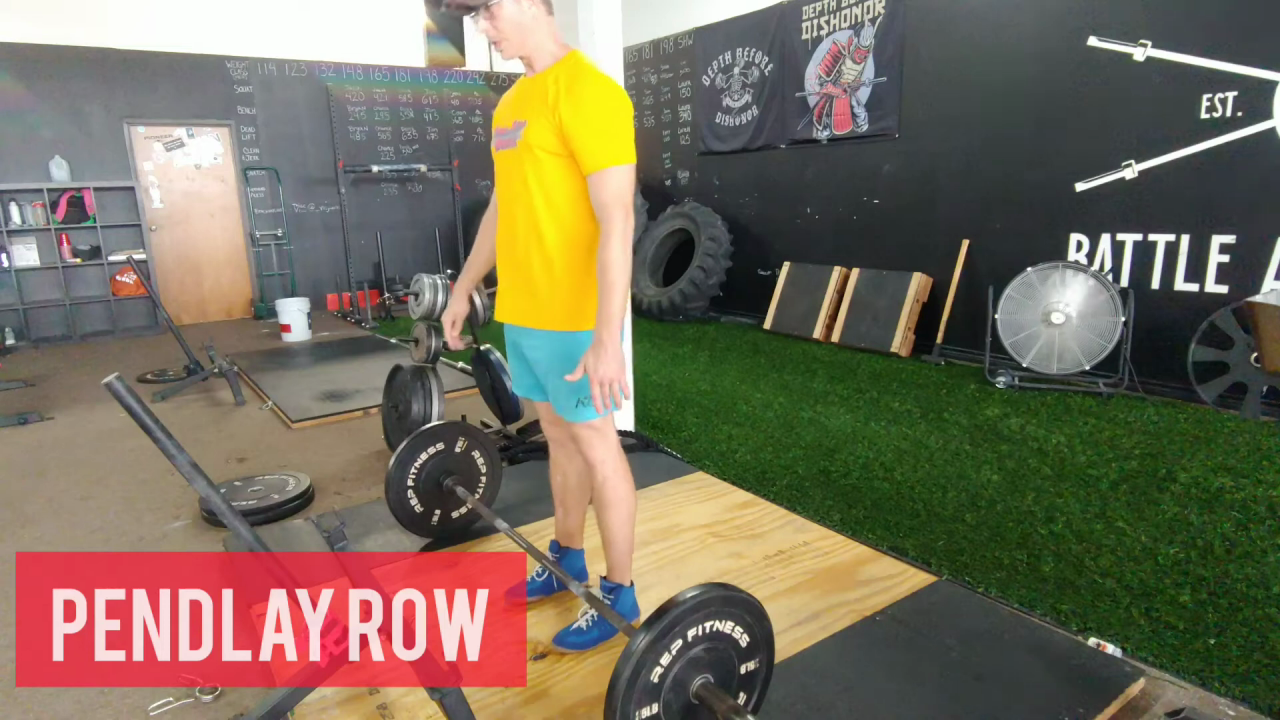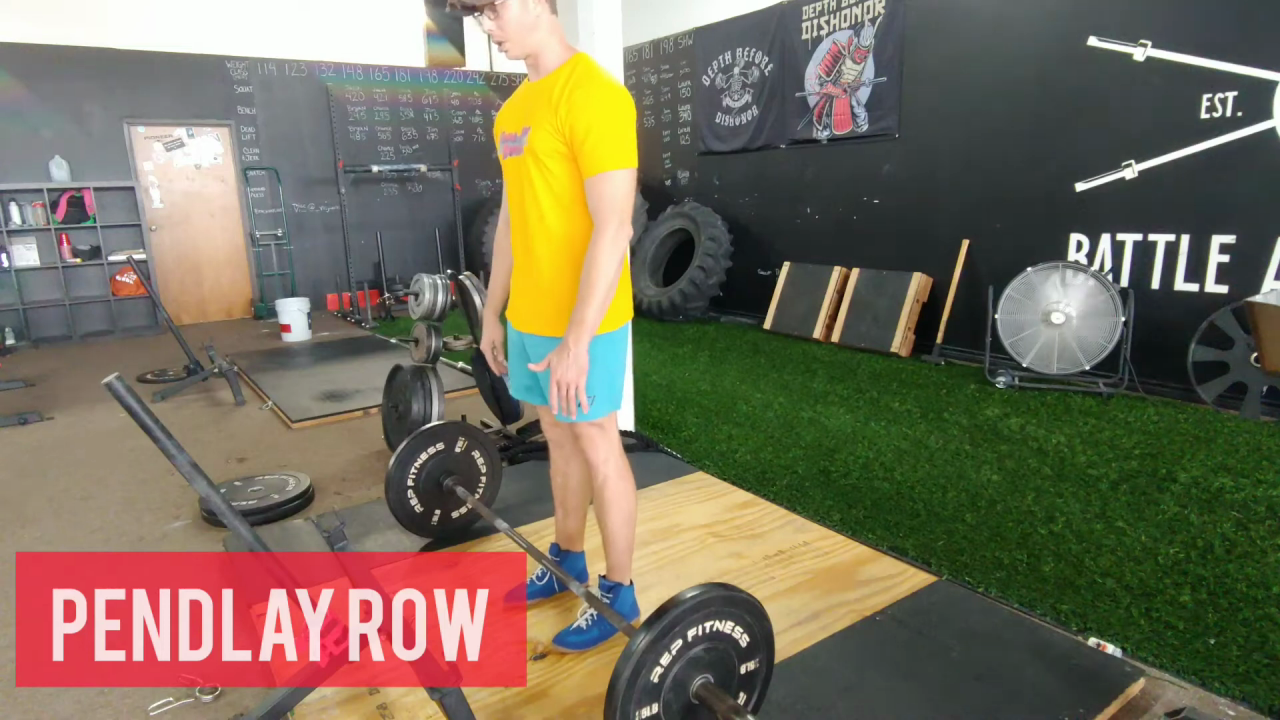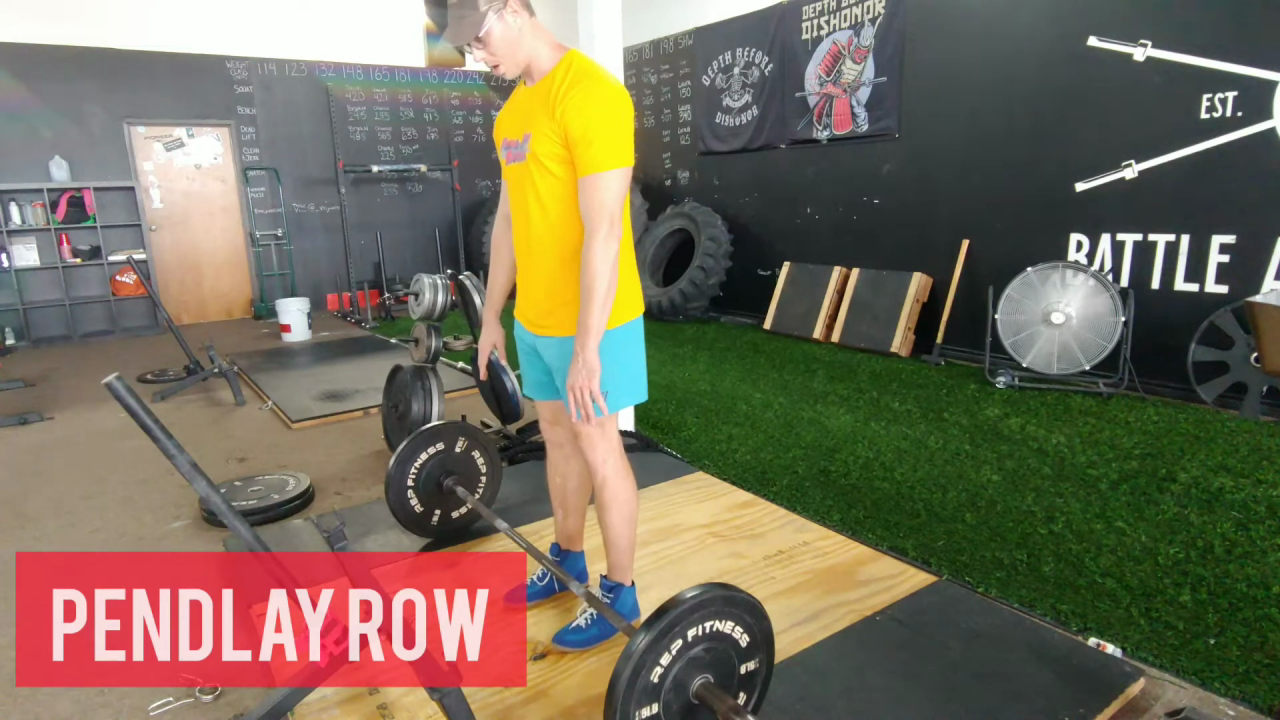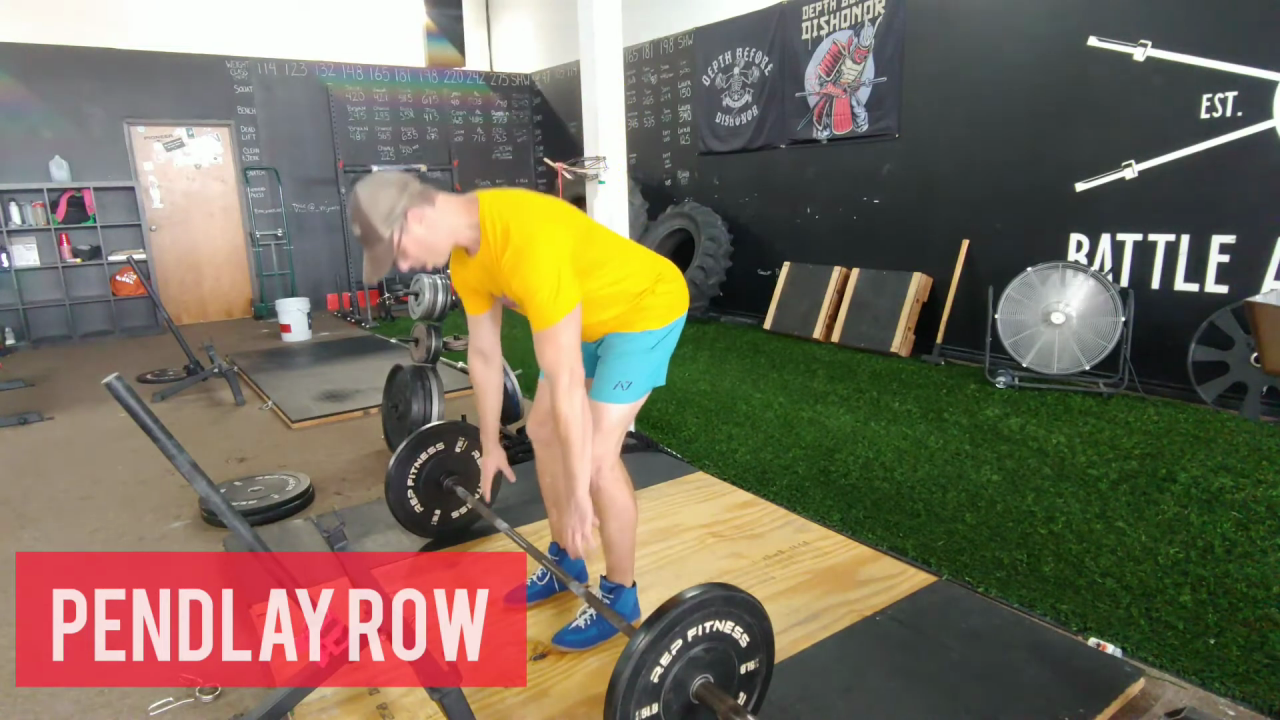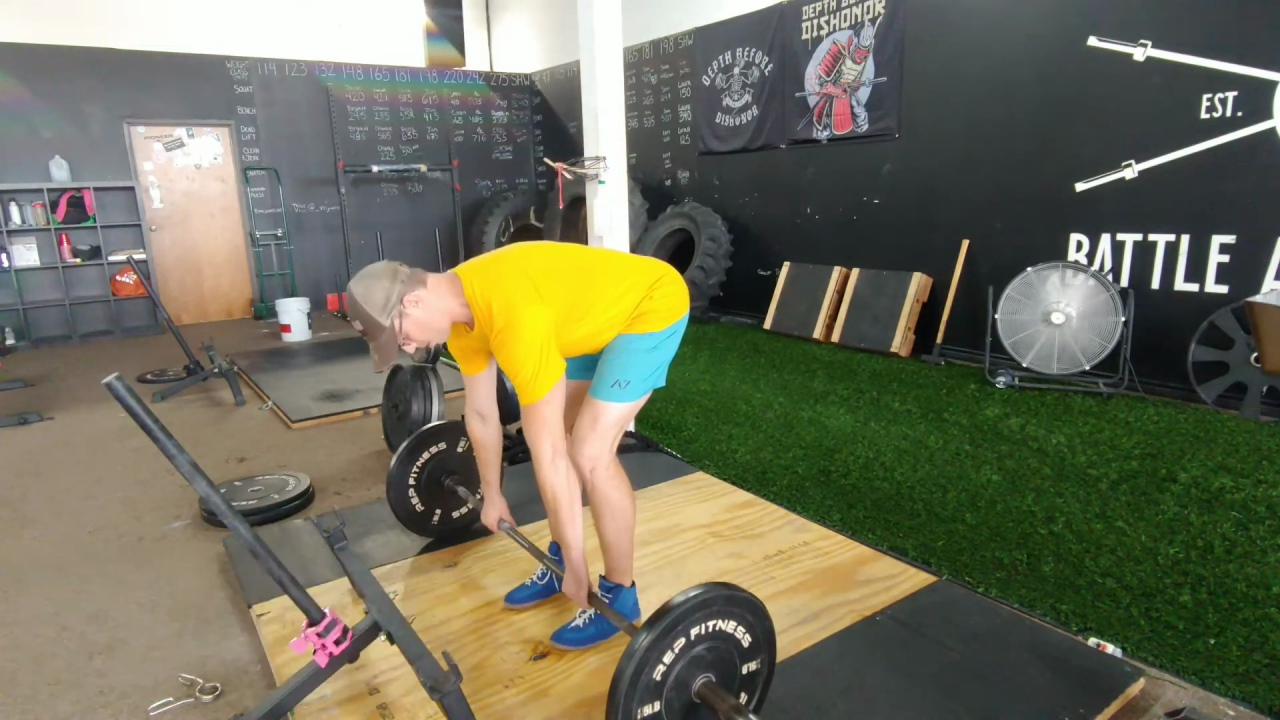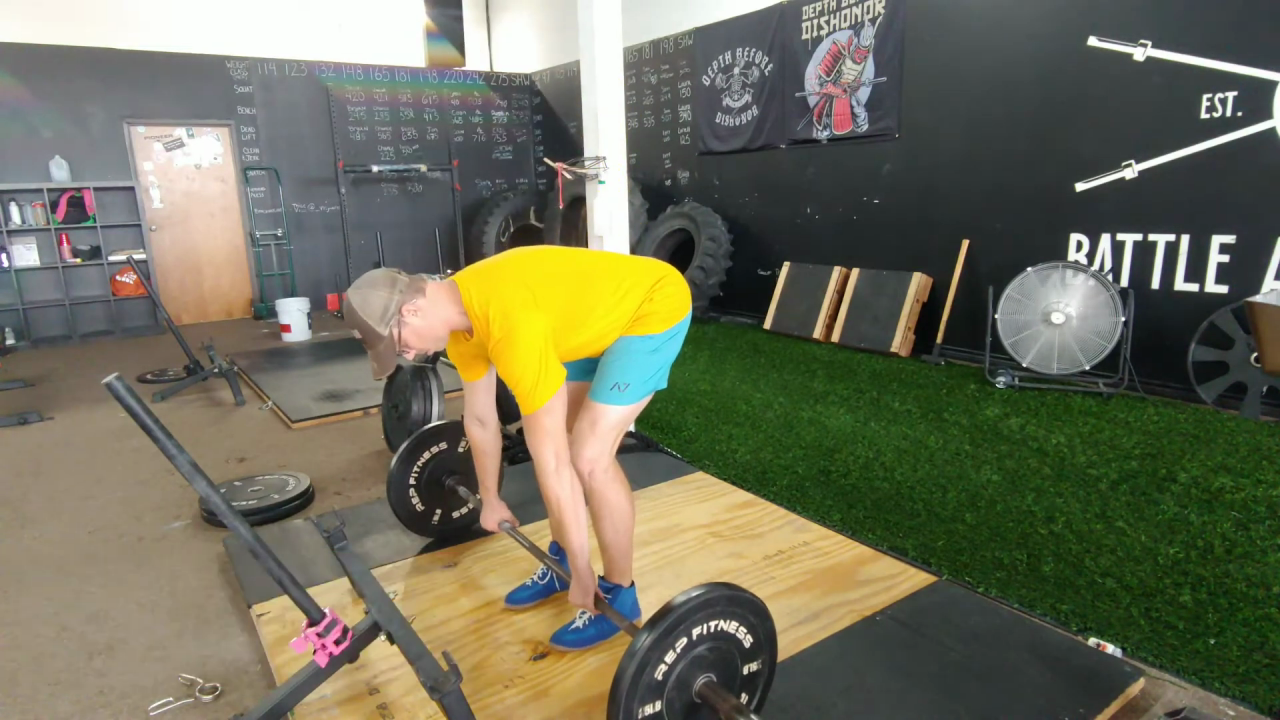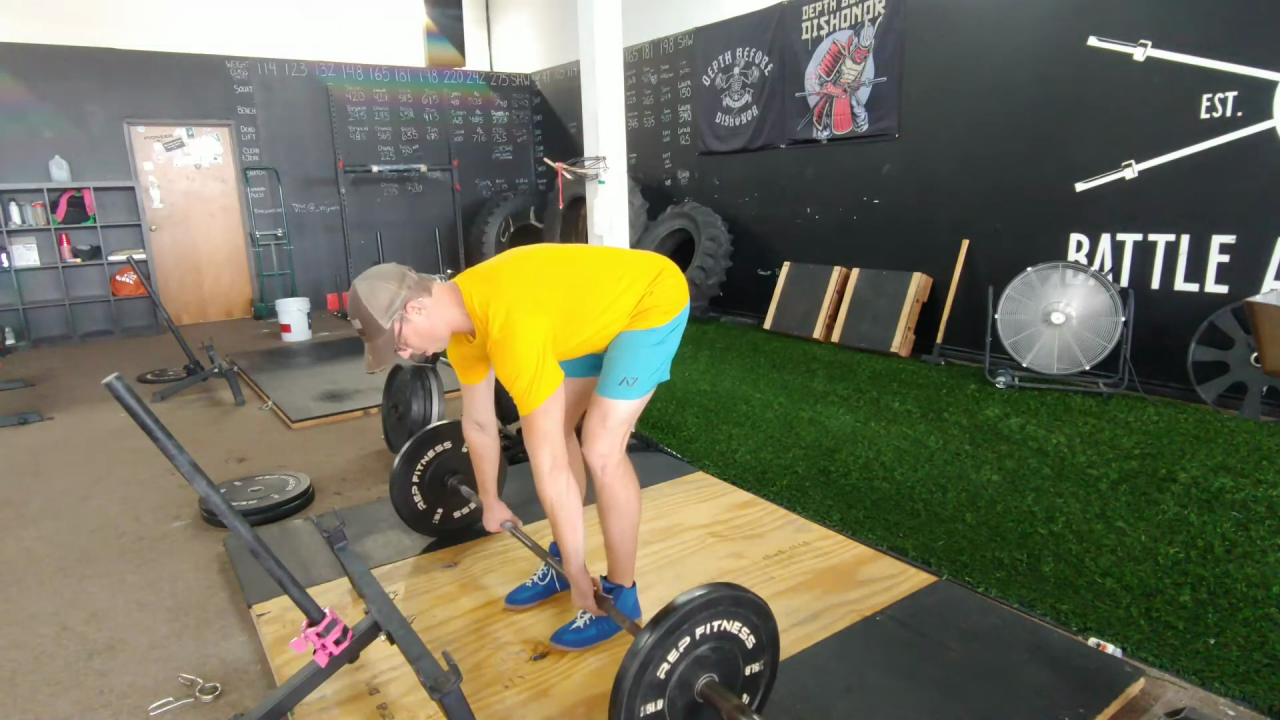
dt=0.7s
person 1, frame 1
left shoulder: (589, 93)
right shoulder: (516, 98)
left elbow: (617, 224)
left wrist: (608, 338)
right wrist: (463, 287)
left hip: (574, 316)
right hip: (525, 309)
left knee: (594, 443)
right knee: (559, 435)
left ankle: (619, 594)
right ankle: (567, 559)
person 1, frame 2
left shoulder: (594, 95)
right shoulder: (515, 106)
left elbow: (612, 229)
left wrist: (577, 341)
right wrist: (493, 312)
left hip: (581, 318)
right hip: (530, 314)
left knee: (595, 443)
right knee: (559, 437)
left ankle: (619, 593)
right ankle: (567, 560)
person 1, frame 3
left shoulder: (591, 94)
right shoulder: (514, 108)
left elbow: (603, 231)
left wrist: (588, 347)
right wrist: (492, 314)
left hip: (590, 319)
right hip: (536, 315)
left knee: (596, 446)
right knee: (558, 436)
left ankle: (619, 594)
right ankle: (567, 561)
person 1, frame 4
left shoulder: (528, 246)
right shoulder: (465, 256)
left elbow: (566, 383)
right elbow: (483, 354)
left wrist: (579, 497)
right wrist: (490, 442)
left hip: (647, 307)
right hip: (595, 309)
left knee: (595, 453)
right knee: (542, 429)
left ankle: (620, 597)
right ankle: (565, 564)
person 1, frame 5
left shoulder: (514, 319)
right shoulder: (459, 307)
left elbow: (551, 456)
right elbow: (480, 414)
left wrist: (576, 566)
right wrist: (491, 495)
left hip: (652, 305)
right hip: (602, 310)
left knee: (590, 453)
right knee: (543, 431)
left ankle: (619, 595)
right ankle: (557, 562)
person 1, frame 6
left shoulder: (511, 327)
right shoulder: (458, 311)
left elbow: (554, 465)
right elbow: (480, 419)
left wrist: (582, 573)
right wrist: (490, 499)
left hip: (654, 306)
right hip: (604, 310)
left knee: (589, 455)
right knee: (549, 434)
left ankle: (619, 594)
right ankle: (561, 562)
person 1, frame 7
left shoulder: (512, 330)
right shoulder: (458, 312)
left elbow: (550, 466)
right elbow: (478, 423)
left wrist: (578, 577)
right wrist: (490, 502)
left hip: (652, 299)
right hip: (603, 303)
left knee: (602, 450)
right knee: (554, 429)
left ankle: (621, 595)
right ankle: (559, 564)
